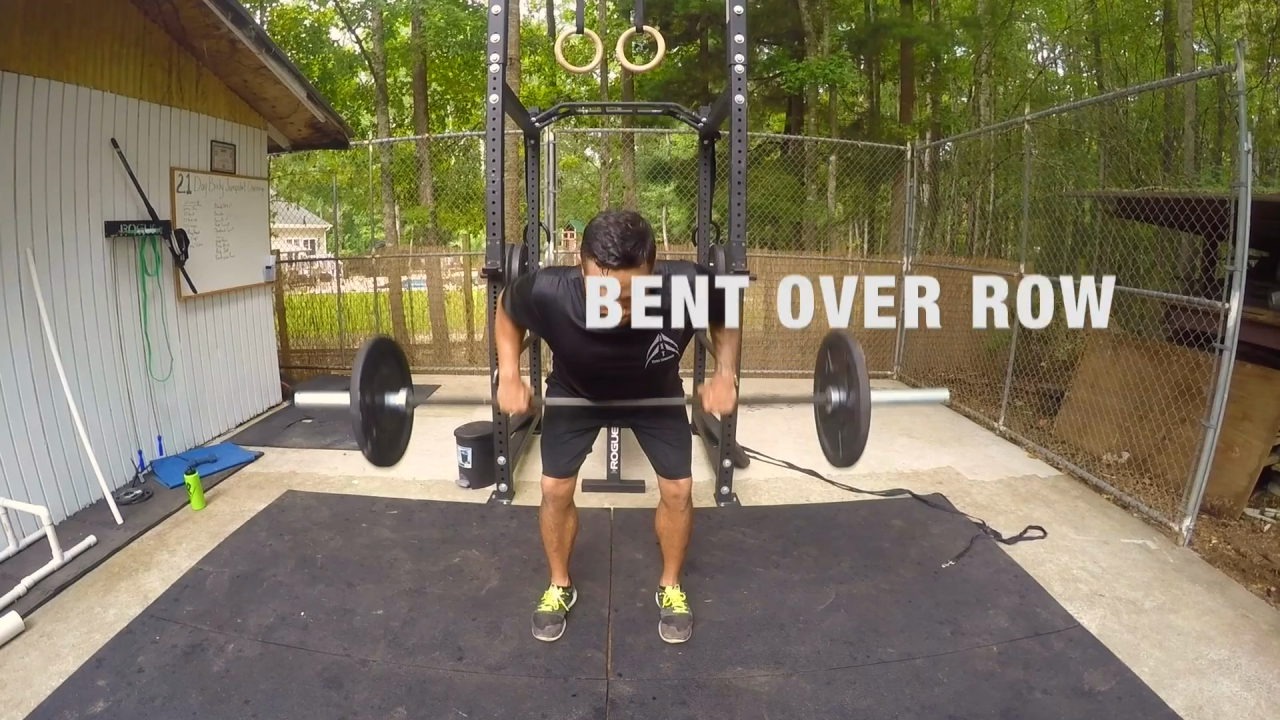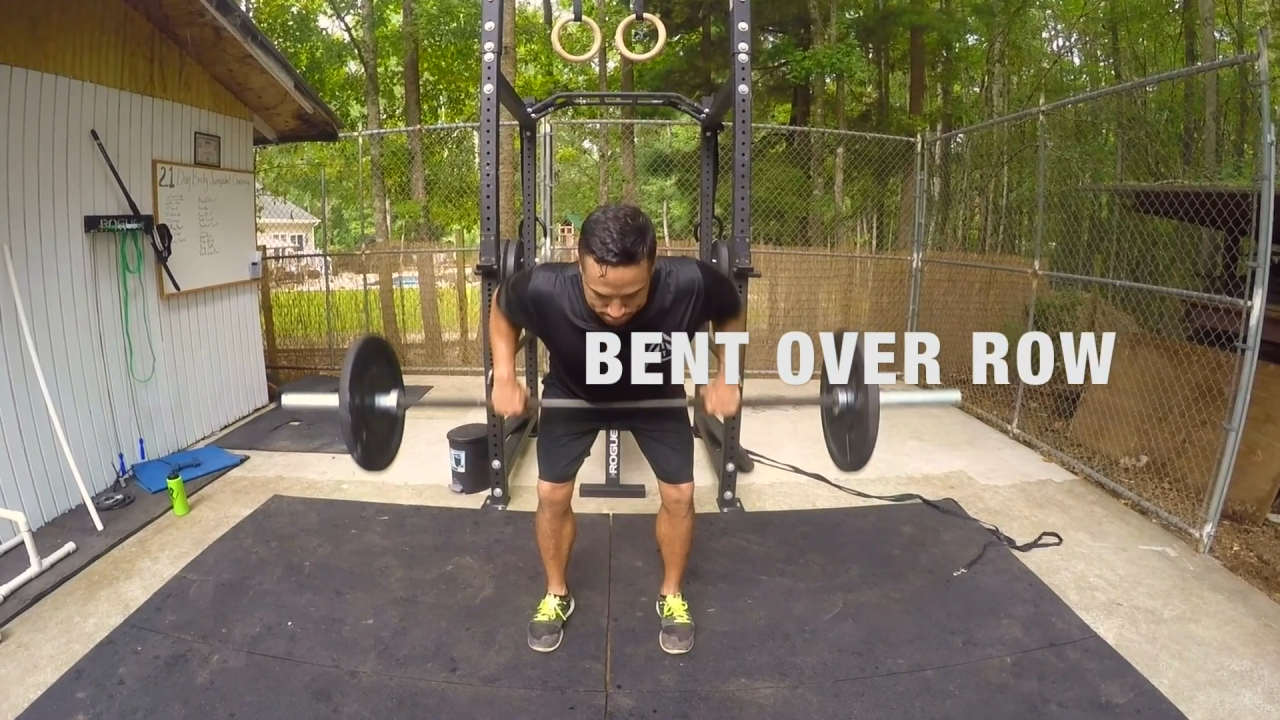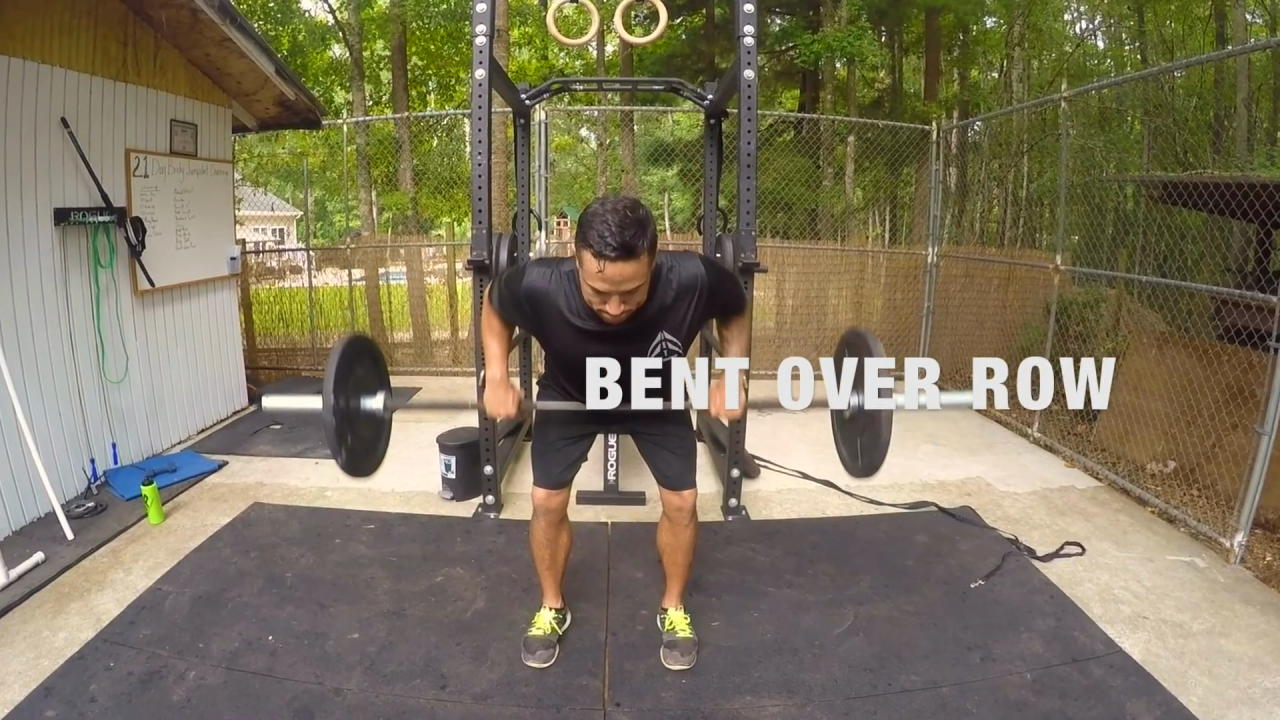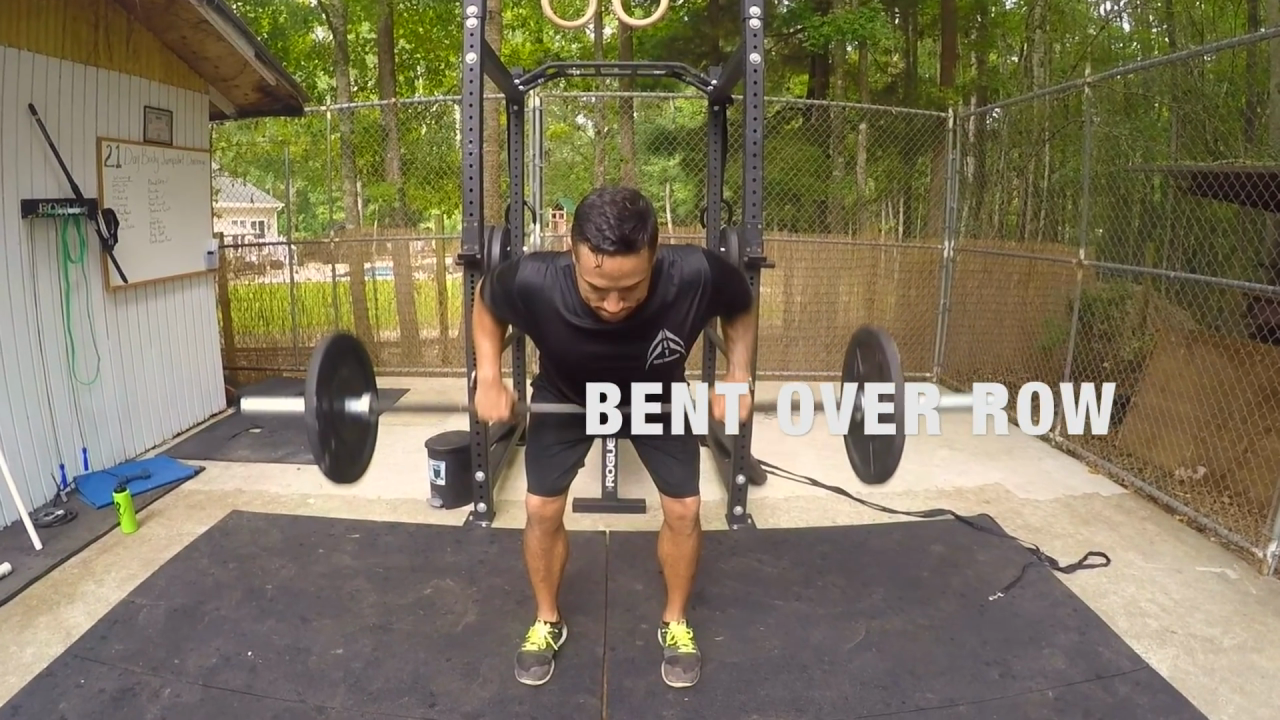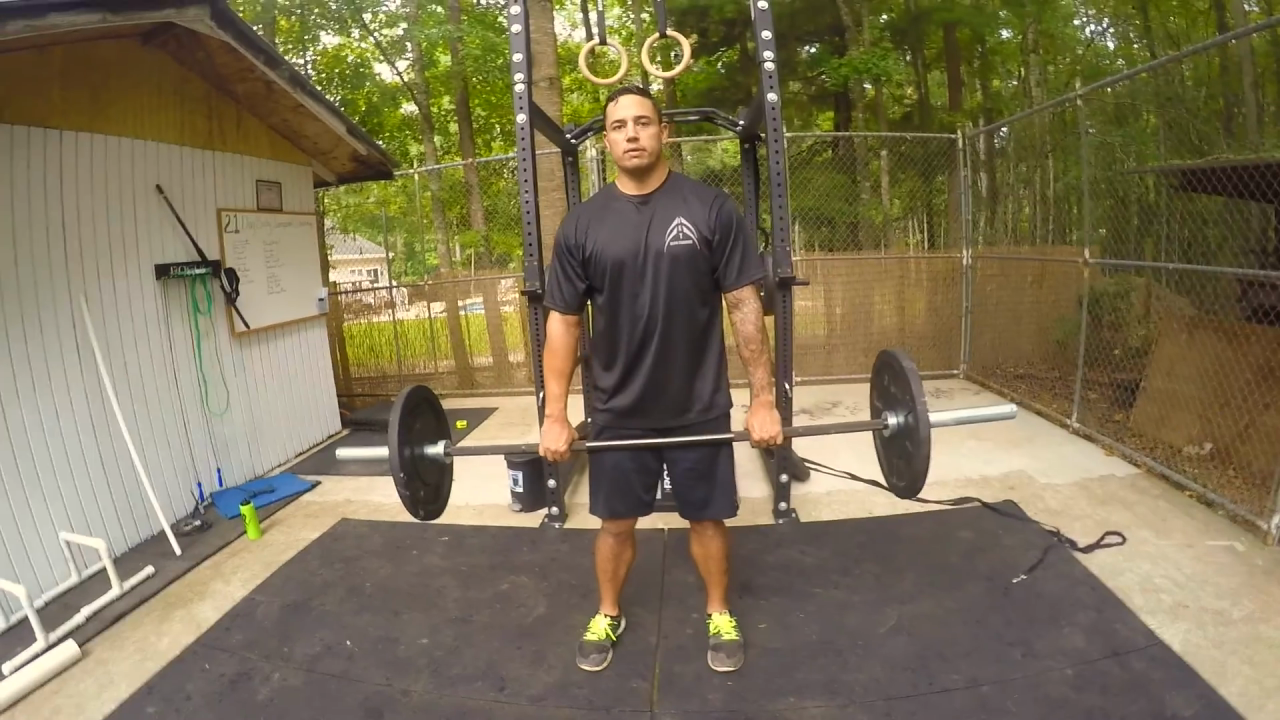
dt=1s
person 1, frame 1
left shoulder: (690, 285)
right shoulder: (547, 292)
left elbow: (726, 313)
right elbow: (506, 310)
left wrist: (725, 375)
right wrist: (509, 375)
left hip: (656, 394)
right hip: (575, 394)
left knee: (678, 489)
right knee: (554, 488)
left ankle: (670, 587)
right ankle: (559, 587)
person 1, frame 2
left shoulder: (691, 283)
right shoulder: (543, 289)
left elbow: (731, 313)
right elbow: (501, 307)
left wrist: (726, 377)
right wrist: (504, 376)
left hip: (656, 394)
right hip: (572, 394)
left knee: (679, 493)
right knee: (552, 492)
left ankle: (671, 595)
right ankle: (556, 595)
person 1, frame 3
left shoulder: (694, 279)
right shoulder: (538, 285)
left elbow: (735, 310)
right elbow: (494, 305)
left wrist: (732, 378)
right wrist: (497, 377)
left hip: (657, 397)
right hip: (568, 396)
left knee: (681, 501)
right knee: (547, 500)
left ankle: (673, 609)
right ankle: (552, 608)
person 1, frame 4
left shoulder: (696, 274)
right shoulder: (532, 280)
left elbow: (741, 307)
right elbow: (485, 302)
left wrist: (738, 378)
right wrist: (488, 378)
left hip: (659, 397)
right hip: (564, 397)
left knee: (683, 508)
right knee: (541, 507)
left ankle: (675, 623)
right ankle: (546, 622)
person 1, frame 5
left shoulder: (711, 208)
right shoulder: (582, 223)
left elbow: (744, 305)
right elbow: (563, 321)
left wrist: (764, 399)
right wrist: (554, 415)
left hip: (699, 409)
right hip: (618, 412)
left knee: (707, 518)
right knee: (615, 523)
left ankle: (719, 614)
right ankle: (608, 615)
